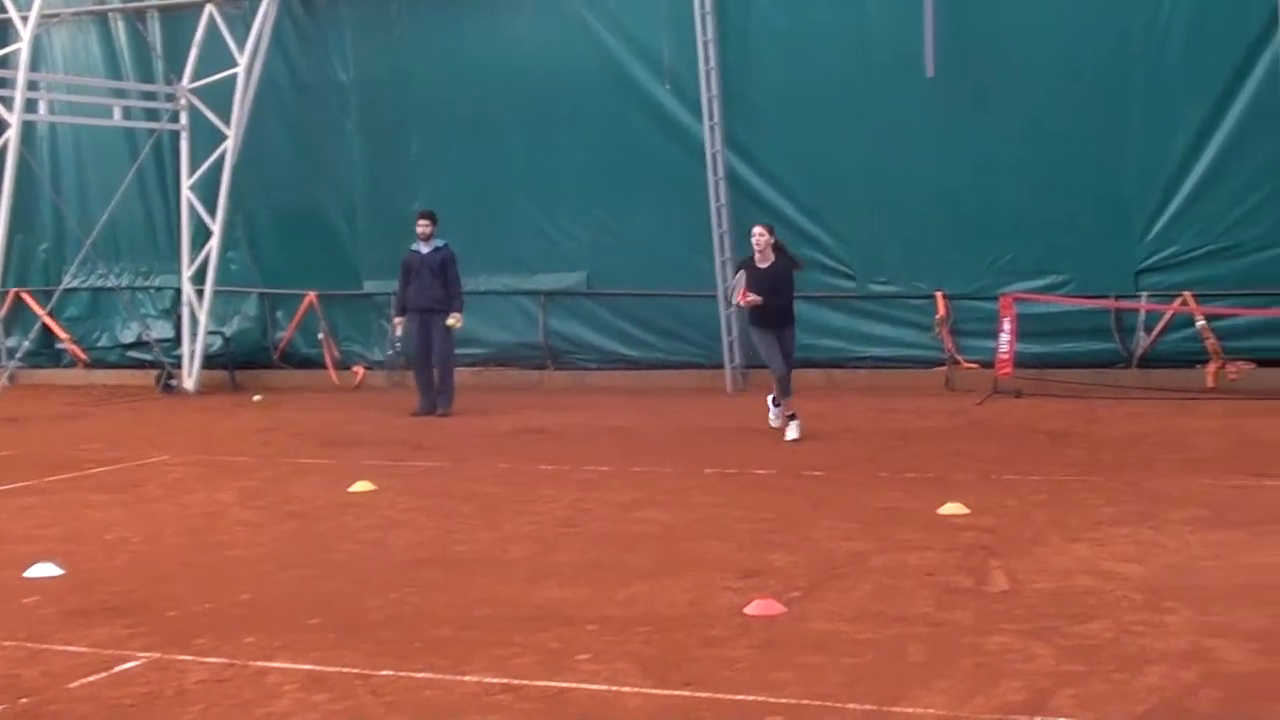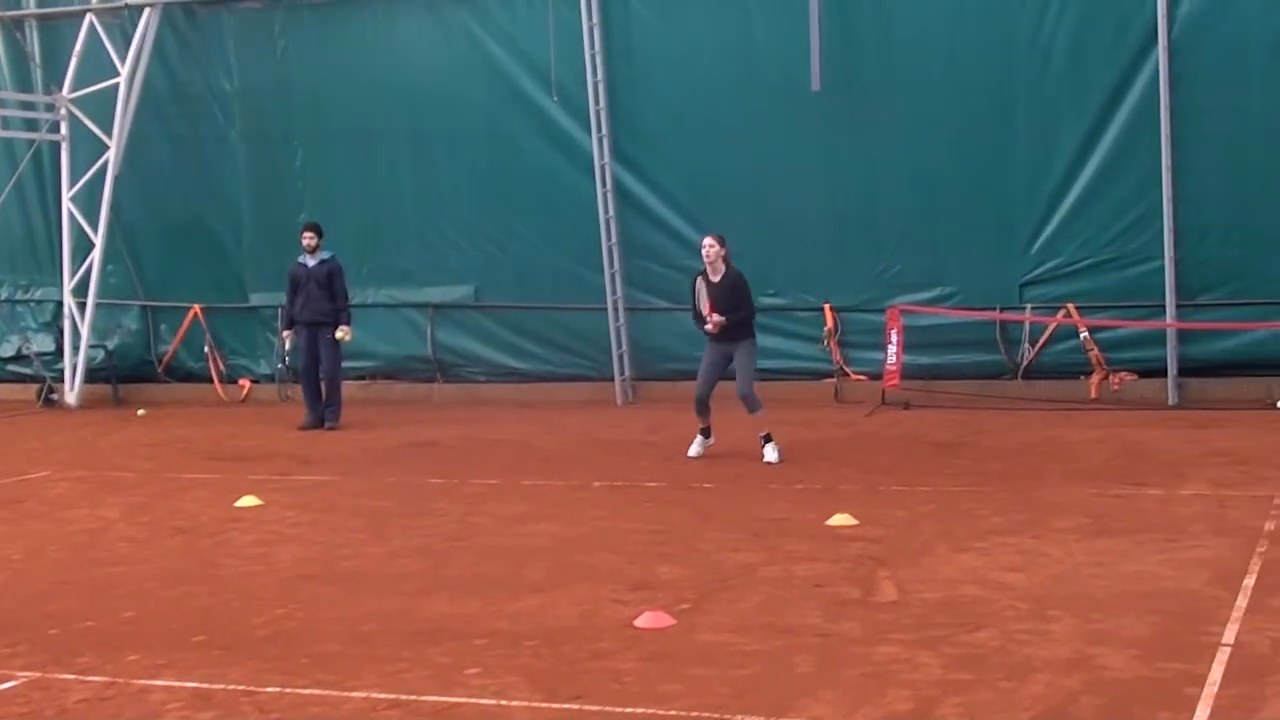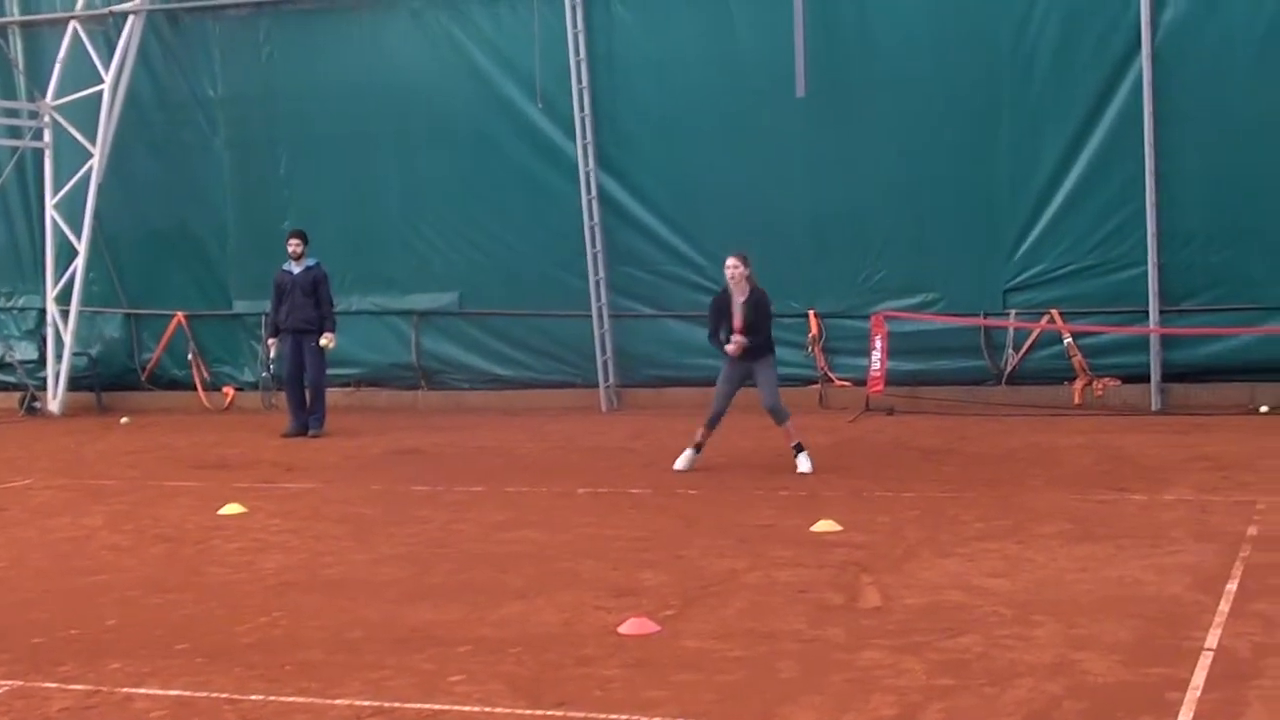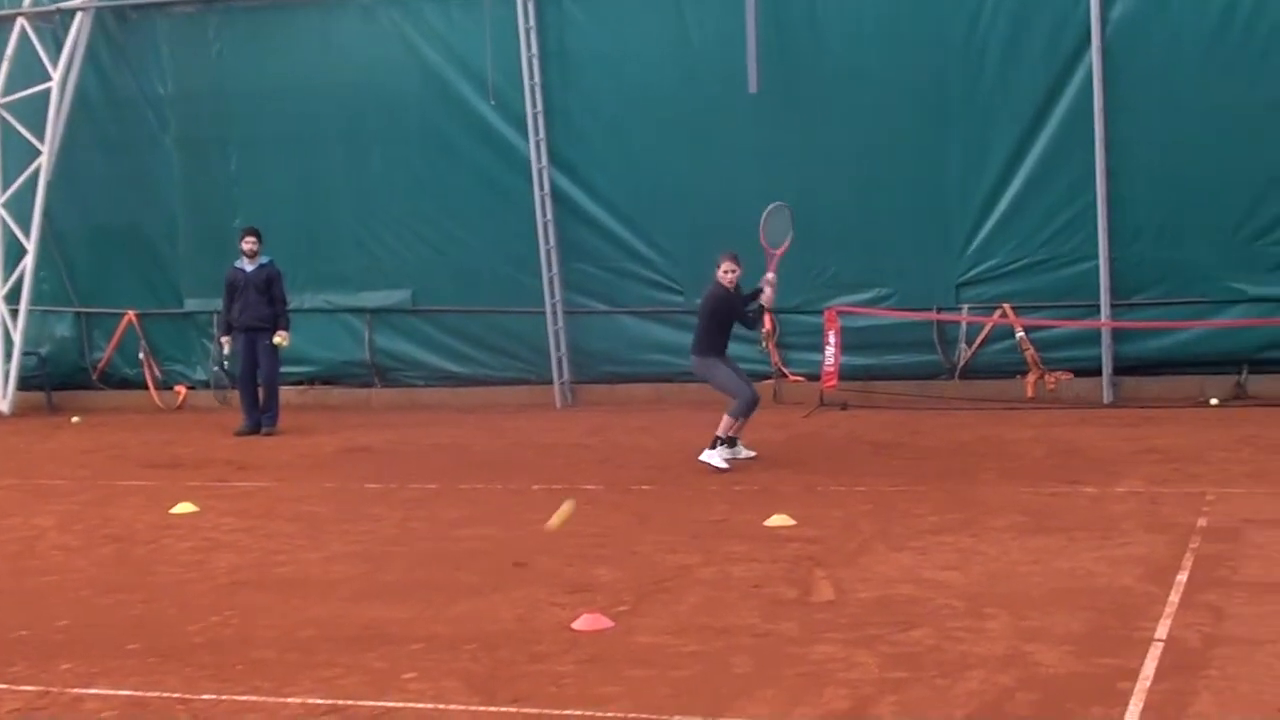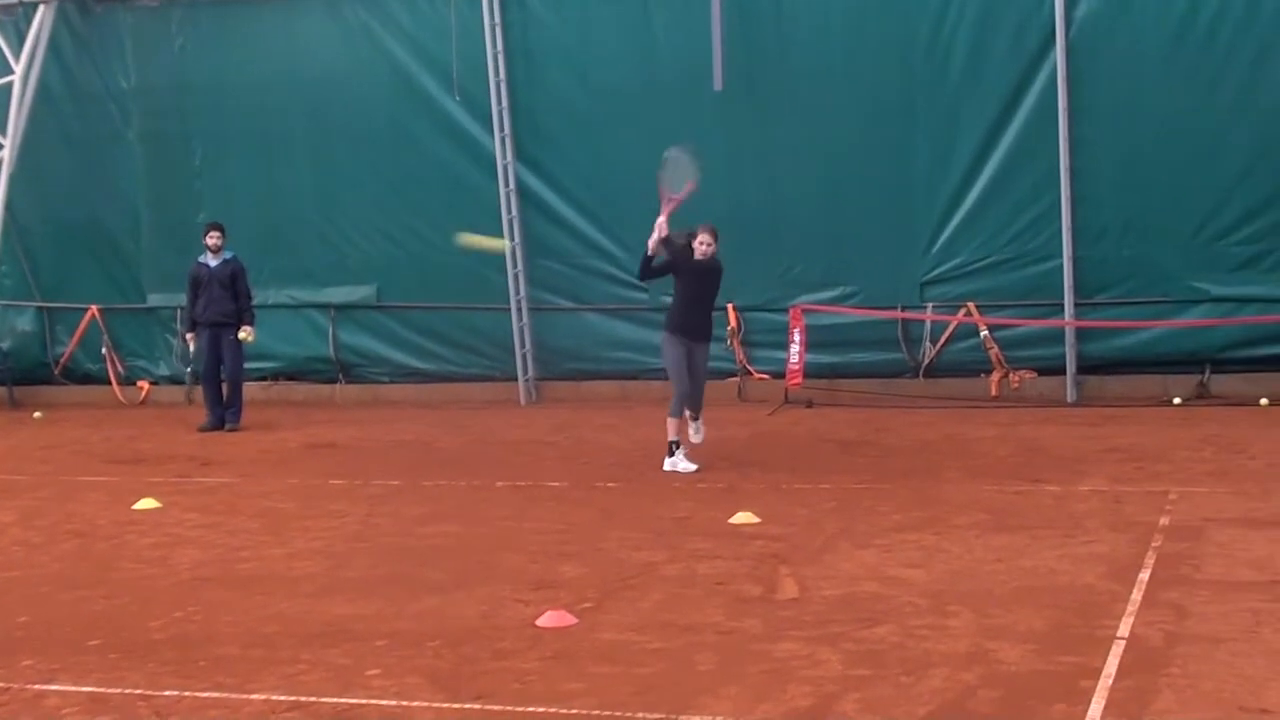
dt=0.5s
person 1, frame 1
left shoulder: (783, 266)
right shoulder: (745, 266)
left elbow: (787, 301)
left wrist: (760, 302)
right wrist: (742, 300)
left hip: (785, 327)
right hip: (760, 328)
left knee: (785, 373)
right knee: (780, 371)
left ankle: (776, 399)
right ankle: (791, 420)
person 1, frame 2
left shoulder: (736, 277)
right shoulder: (699, 280)
left elbow: (749, 313)
right elbow: (697, 315)
left wrist: (724, 320)
right wrist: (706, 325)
left hip: (743, 342)
right hip: (716, 344)
left knee: (745, 391)
right knee: (700, 394)
left ankle: (768, 443)
right ankle: (704, 435)
person 1, frame 3
left shoulder: (760, 298)
right shoulder: (719, 300)
left elbow: (765, 335)
right elbow: (712, 335)
left wrist: (745, 342)
right wrist: (726, 347)
left hip: (762, 358)
right hip: (735, 359)
left knee: (772, 404)
right knee: (718, 410)
left ankle: (800, 453)
right ankle: (694, 451)
person 1, frame 4
left shoulder: (729, 289)
right shoulder: (721, 296)
left elbow: (741, 303)
right elbow: (749, 322)
left wrist: (763, 288)
right wrist: (764, 304)
left hip: (718, 356)
right hip: (705, 359)
left knee: (752, 397)
right knee: (744, 396)
left ankle: (731, 444)
right ankle: (713, 449)
person 1, frame 5
left shoulder: (713, 267)
right shoulder: (679, 262)
left elbow: (685, 264)
right elbow: (643, 274)
left wrist: (665, 240)
right wrist: (652, 247)
left hip: (700, 340)
right hip: (674, 336)
left knee: (694, 398)
right knee: (680, 391)
left ankle: (693, 417)
right ankle: (672, 454)
person 2, frame 1
left shoulder: (445, 253)
right shoulder: (410, 255)
left elbow: (454, 284)
right elbow: (403, 286)
left wrist: (456, 309)
right wrist: (399, 313)
left hip: (439, 313)
right hip: (416, 314)
left knee: (443, 357)
right knee: (419, 358)
left ankle: (444, 402)
right ankle: (427, 401)
person 2, frame 2
left shoulder: (331, 264)
right shoulder: (296, 268)
left elbow: (341, 296)
right elbow: (290, 300)
left wrist: (344, 322)
right wrist: (287, 326)
left hip: (327, 326)
right hip: (304, 327)
left knee: (330, 371)
right knee: (306, 371)
left ankle: (331, 415)
right ankle: (314, 415)
person 2, frame 3
left shoulder: (317, 272)
right shoulder: (281, 275)
left elbow: (326, 303)
right elbow: (275, 307)
left wrist: (329, 329)
right wrist: (272, 334)
left hip: (312, 333)
right hip: (289, 334)
left knee: (315, 378)
right knee: (291, 378)
left ankle: (316, 423)
right ankle: (299, 422)
person 2, frame 4
left shoulder: (270, 270)
right shoulder: (233, 273)
left elbow: (279, 301)
right elbow: (227, 304)
left wrist: (283, 327)
right wrist: (225, 331)
left hip: (265, 331)
right hip: (241, 332)
left knee: (268, 376)
right knee: (244, 377)
left ankle: (269, 421)
right ankle: (251, 421)
person 2, frame 5
left shoulder: (234, 264)
right shoulder: (197, 268)
left elbow: (244, 296)
right elbow: (191, 300)
left wrist: (247, 322)
right wrist: (190, 328)
left hip: (230, 327)
right hip: (205, 328)
left knee: (233, 372)
right knee: (208, 373)
left ankle: (232, 417)
right ankle: (215, 417)
